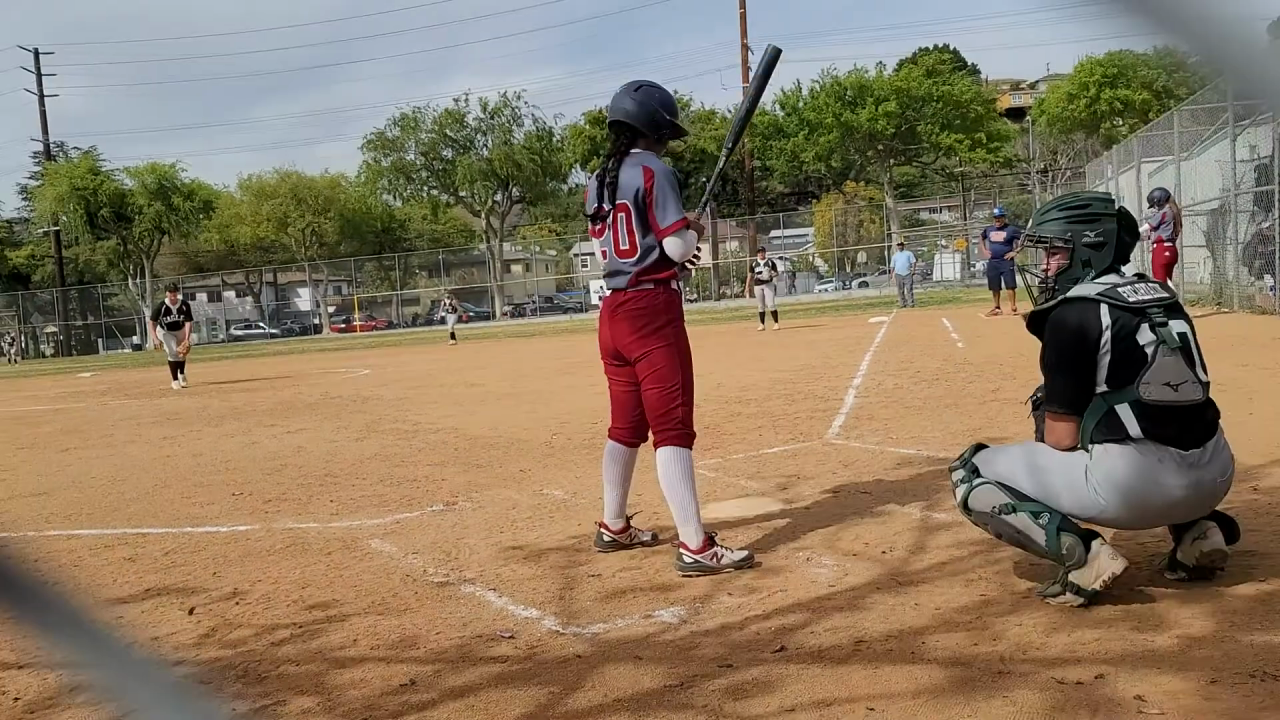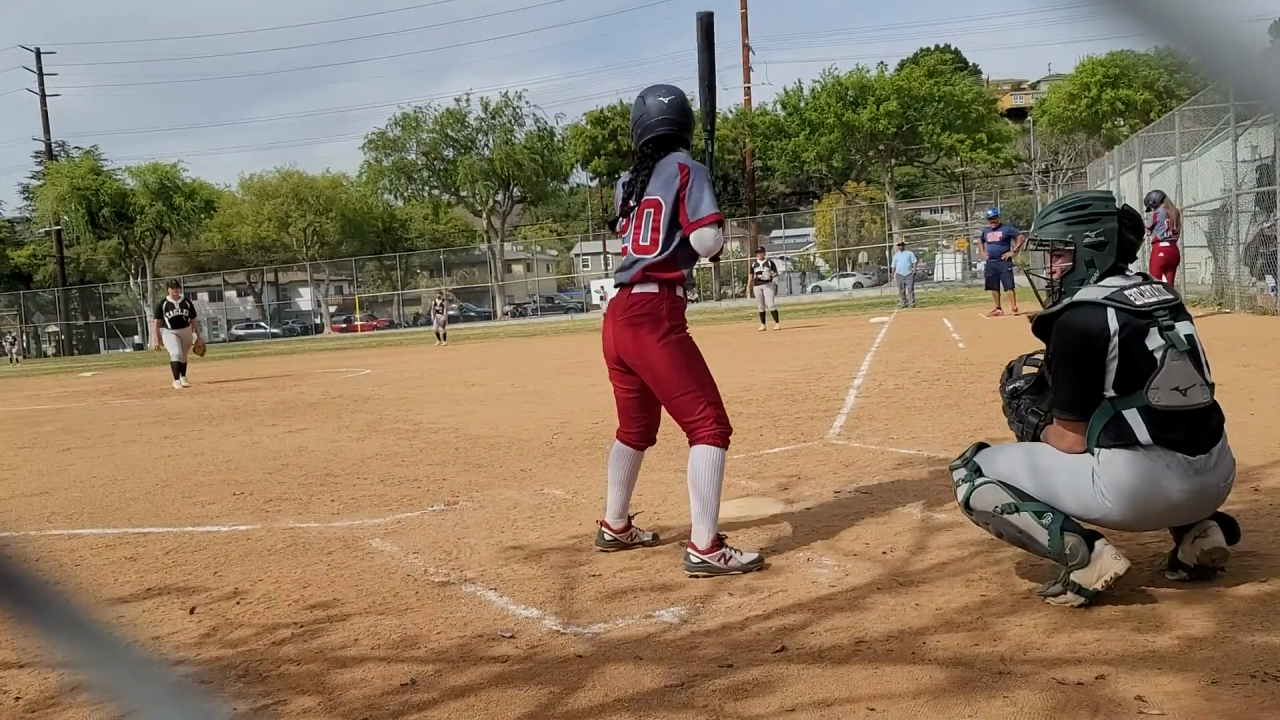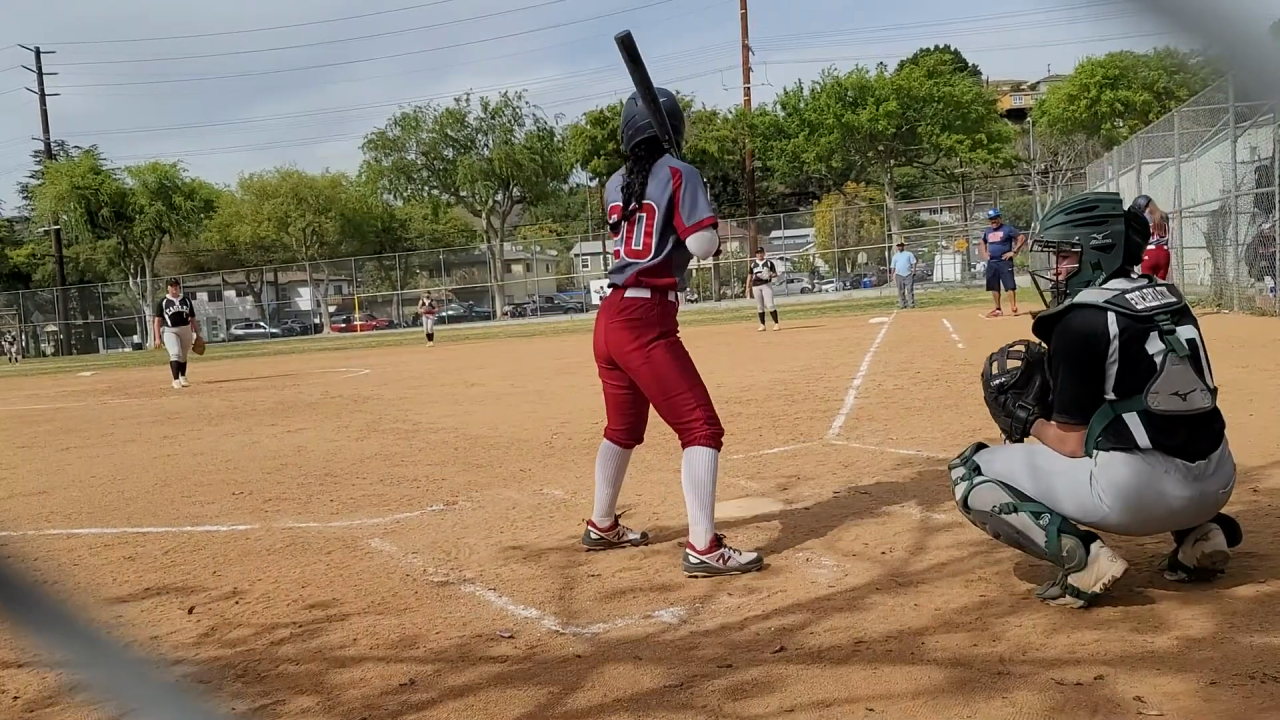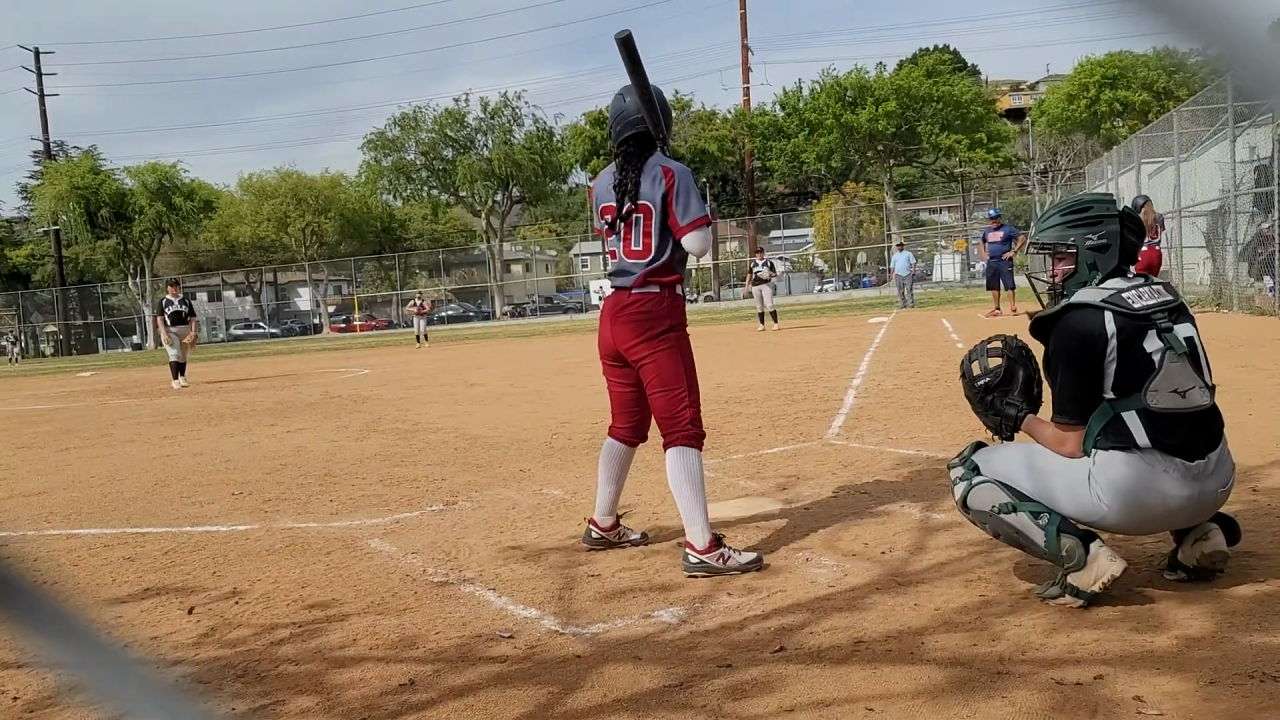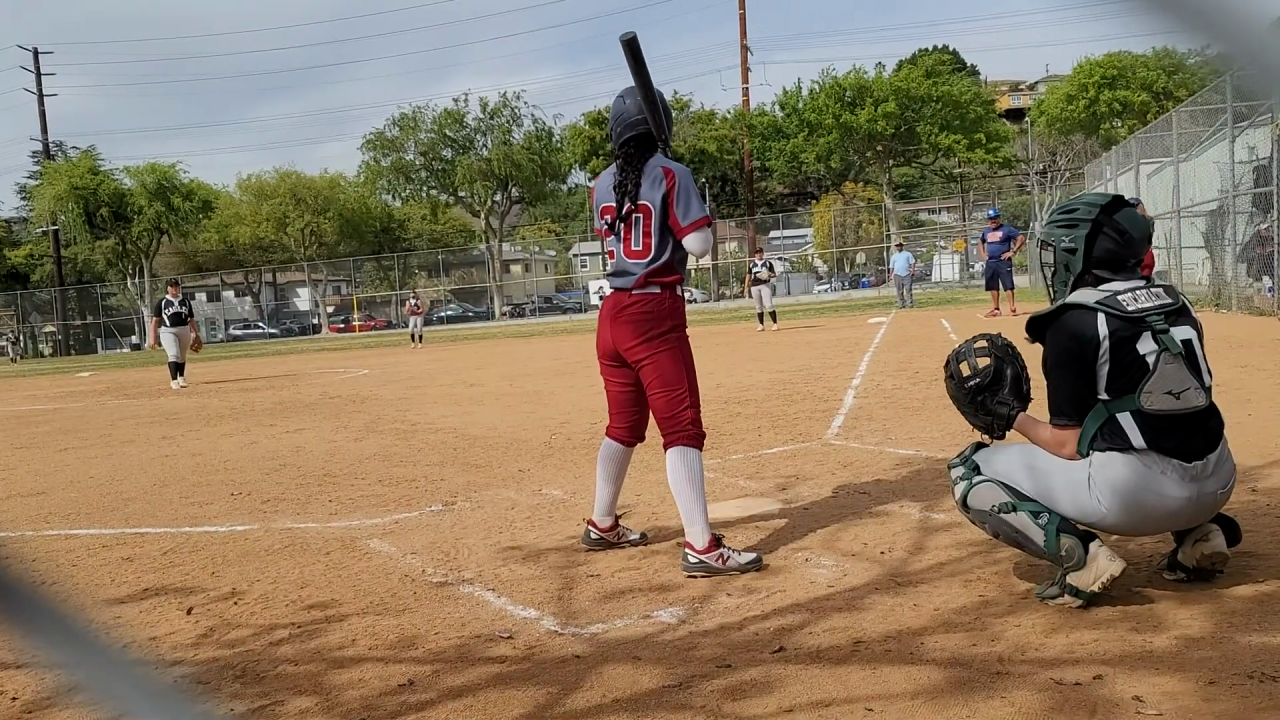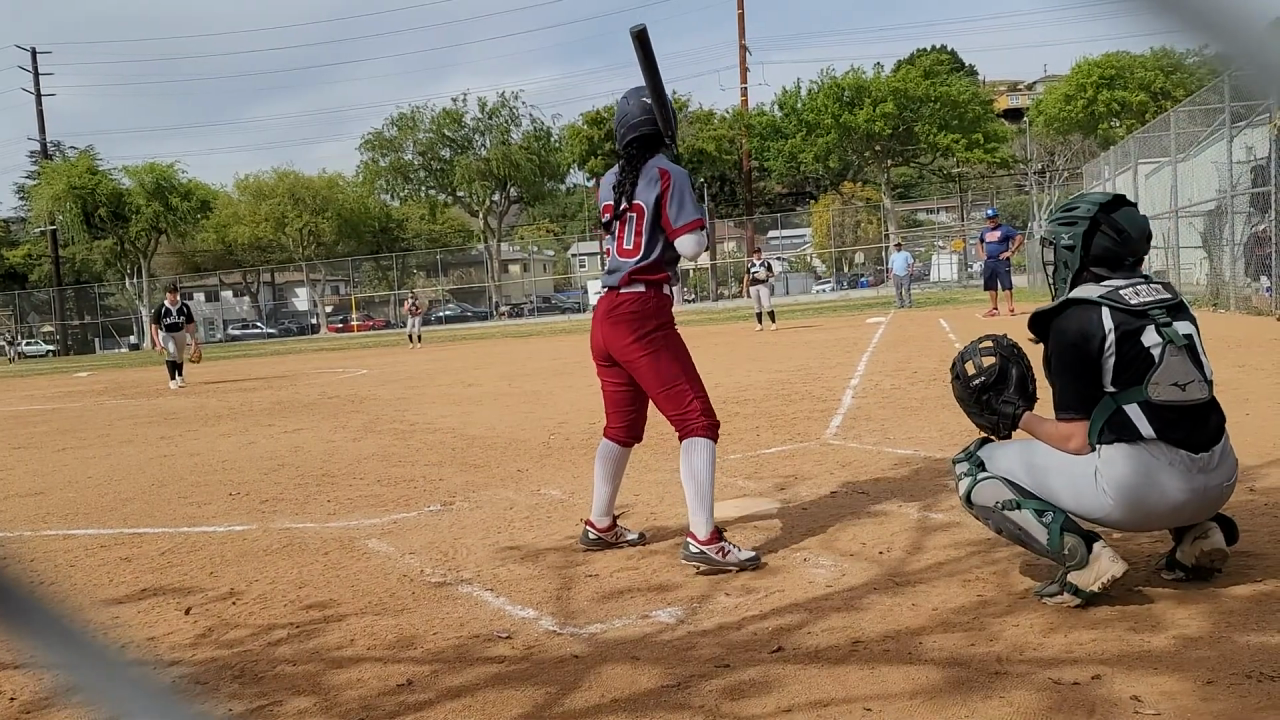
dt=0.5s
person 1, frame 1
left shoulder: (598, 181)
right shoulder: (655, 171)
right elbow: (679, 248)
right wrist: (694, 230)
left hip: (615, 313)
right hip: (653, 310)
left knee: (626, 426)
right knee: (673, 427)
left ankle: (613, 526)
right ankle: (695, 547)
person 1, frame 2
left shoulder: (627, 181)
right shoulder: (687, 169)
right elbow: (707, 243)
right wrist: (715, 228)
left hip: (619, 315)
right hip: (656, 316)
left knee: (635, 428)
right knee: (709, 426)
left ankle: (615, 526)
right ankle: (704, 547)
person 1, frame 3
left shoulder: (615, 184)
right shoulder: (679, 175)
right elbow: (702, 246)
right wrist: (710, 228)
left hip: (610, 317)
right hip: (648, 320)
left knee: (622, 429)
right knee: (700, 429)
left ankle: (602, 525)
right ankle: (703, 547)
person 1, frame 4
left shoulder: (602, 183)
right shoulder: (671, 174)
right elbow: (697, 245)
right wrist: (700, 217)
left hip: (615, 315)
right hip: (656, 315)
left knee: (626, 425)
right knee: (681, 430)
left ankle: (603, 525)
right ankle: (701, 547)
person 1, frame 5
left shoulder: (603, 184)
right shoulder: (671, 175)
right elbow: (699, 245)
right wrist: (694, 218)
left hip: (613, 314)
right hip: (655, 315)
left knee: (623, 426)
right knee: (682, 430)
left ankle: (602, 525)
right ankle: (701, 547)
person 1, frame 6
left shoulder: (609, 181)
right shoulder: (669, 176)
right elbow: (691, 248)
right wrist: (699, 222)
left hip: (607, 315)
right hip: (645, 316)
left knee: (622, 426)
right knee: (697, 420)
left ankle: (599, 526)
right ankle: (704, 539)
person 2, frame 1
left shoulder: (1071, 313)
right shoulder: (1159, 295)
left elbow: (1062, 434)
left wrist: (1044, 424)
left hip: (1132, 484)
left knee: (971, 473)
left ankle: (1081, 554)
right ankle: (1198, 529)
person 2, frame 2
left shoulder: (1078, 318)
right shoulder: (1161, 297)
left elbow: (1072, 440)
left wrist: (1035, 427)
left hip: (1138, 486)
left knee: (972, 471)
left ankle: (1084, 553)
right ankle: (1198, 528)
person 2, frame 3
left shoulder: (1080, 321)
right shoulder: (1168, 299)
left elbow: (1073, 445)
left wrist: (1030, 423)
left hip: (1139, 491)
left knee: (971, 472)
left ankle: (1079, 556)
right ankle: (1198, 531)
person 2, frame 4
left shoulder: (1078, 321)
right shoulder: (1165, 299)
left elbow: (1072, 444)
left wrist: (1020, 419)
left hip: (1137, 491)
left knee: (970, 470)
left ankle: (1080, 556)
right ankle: (1199, 531)
person 2, frame 5
left shoulder: (1074, 322)
right shoulder: (1173, 302)
left elbow: (1069, 446)
left wrist: (1012, 418)
left hip: (1136, 493)
left knee: (970, 472)
left ankle: (1079, 556)
right ankle: (1199, 532)
person 2, frame 6
left shoulder: (1077, 317)
right shoulder: (1168, 299)
left elbow: (1076, 439)
left wrist: (1017, 416)
left hip: (1142, 486)
right hip: (1217, 477)
left knee: (975, 466)
left ankle: (1080, 555)
right ankle: (1196, 530)
